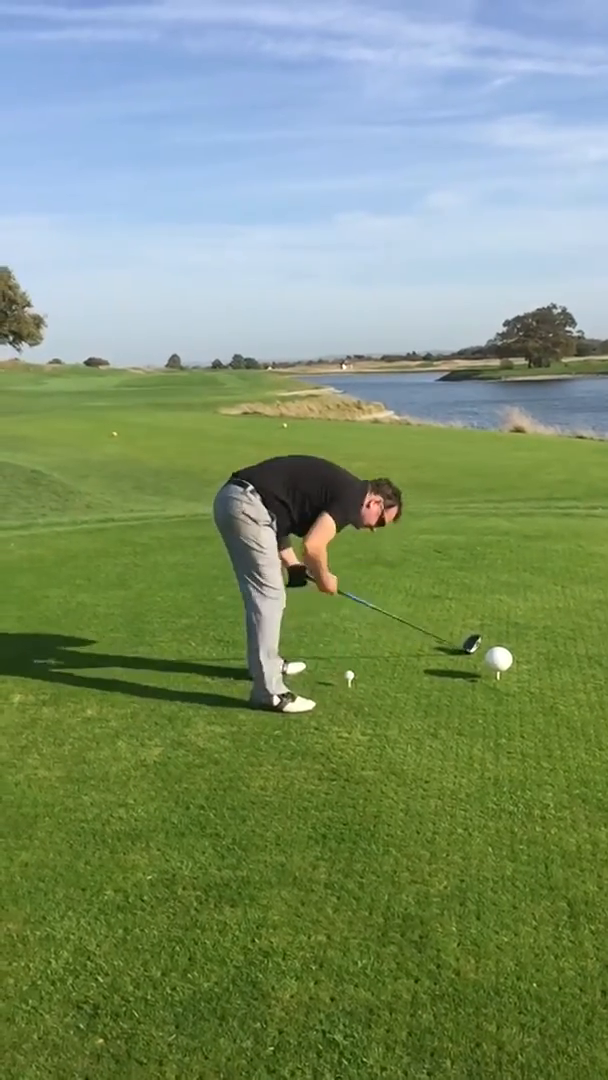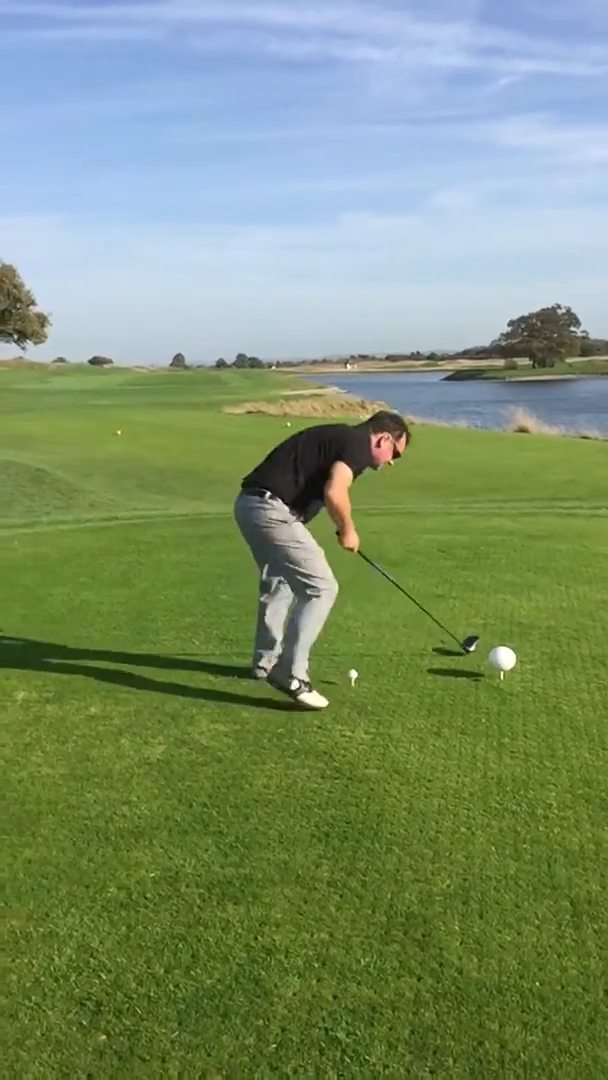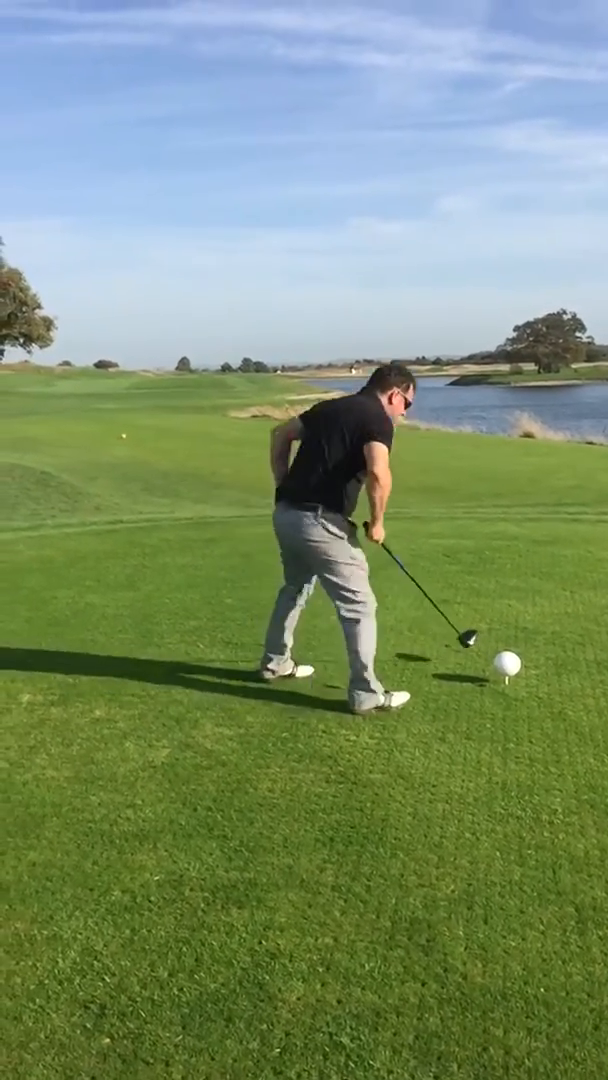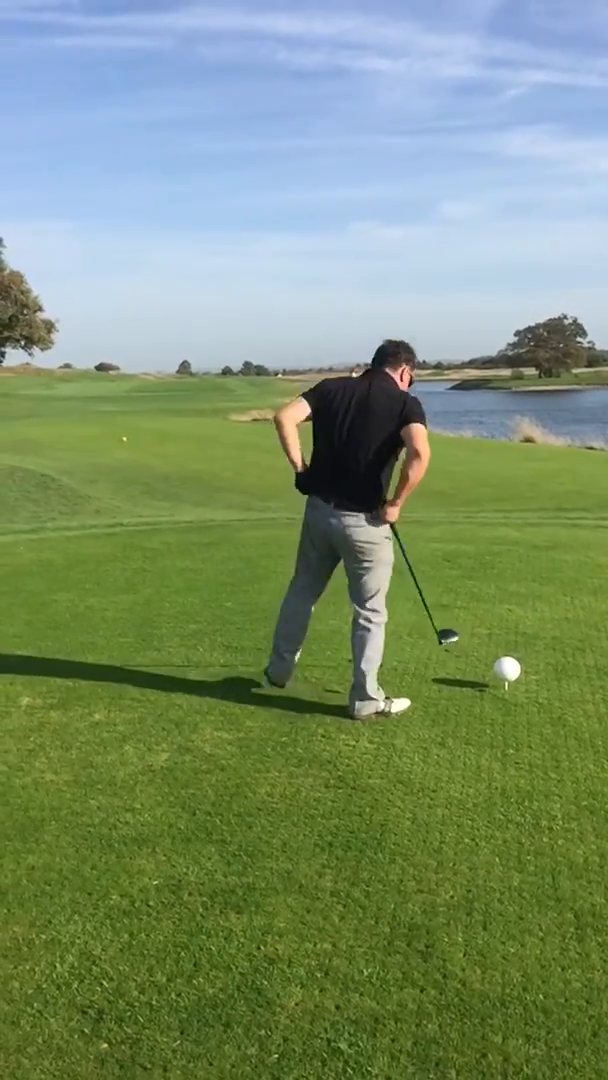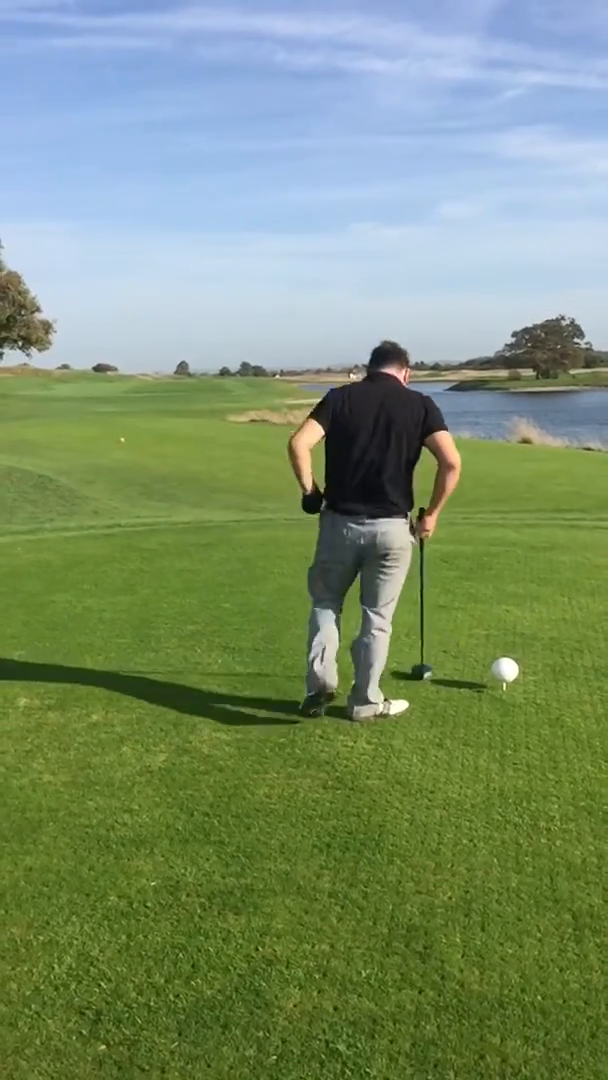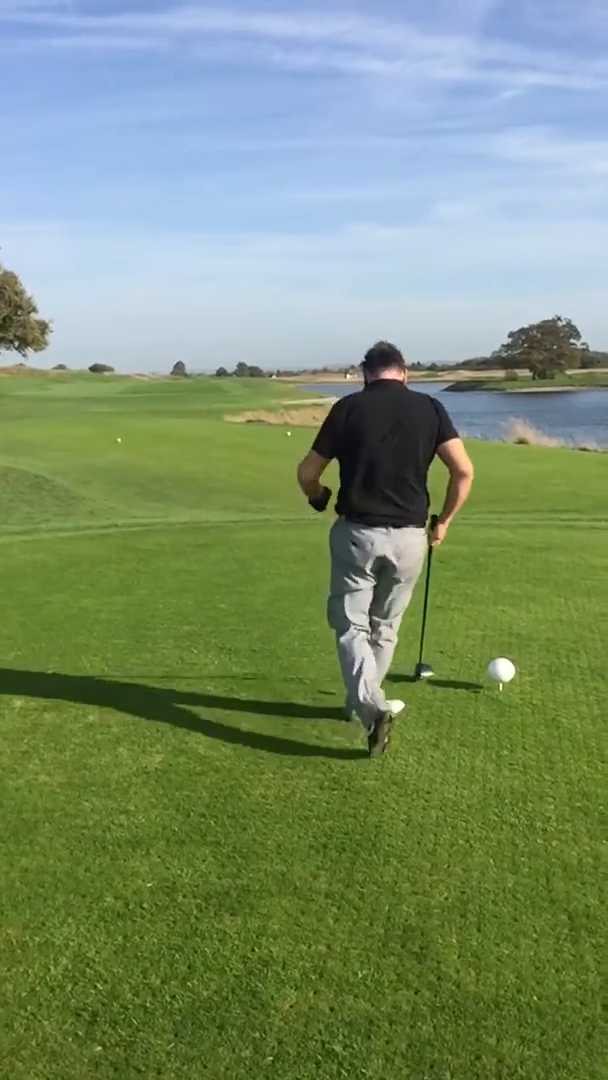
dt=0.2s
person 1, frame 1
left shoulder: (343, 487)
right shoulder: (350, 498)
right elbow: (313, 545)
left wrist: (291, 564)
right wrist: (324, 577)
left hip: (231, 498)
right hip: (246, 504)
left knee: (262, 589)
right knee: (269, 594)
left ankle: (264, 663)
right ankle: (268, 691)
person 1, frame 2
left shoulder: (337, 437)
right shoulder: (357, 444)
right elbow: (334, 492)
left wrist: (295, 519)
right wrist: (347, 531)
left hip: (250, 504)
right hip: (271, 510)
left knee: (277, 584)
right knee: (321, 587)
left ankle: (266, 659)
right ankle: (290, 674)
person 1, frame 3
left shoulder: (328, 407)
right shoulder: (376, 418)
left elbow: (279, 433)
right elbow: (378, 473)
left wrist: (282, 482)
right wrist: (377, 521)
left hip: (286, 514)
right hip: (321, 520)
left knee: (296, 588)
right knee: (359, 604)
left ankle: (275, 661)
right ankle: (366, 692)
person 1, frame 4
left shoulder: (331, 389)
right shoulder: (405, 402)
left elbow: (285, 417)
right elbow: (420, 453)
left wrist: (300, 468)
right wrist: (396, 502)
left hip: (320, 509)
right hip: (364, 519)
left knee: (303, 588)
right knee: (370, 612)
left ankle: (279, 668)
right ankle: (366, 699)
person 1, frame 5
left shoulder: (339, 398)
right shoulder: (421, 405)
left elbow: (298, 443)
right elbow: (451, 462)
left wrist: (309, 490)
right wrist: (432, 513)
left hip: (340, 521)
right hip: (392, 526)
left knee: (325, 603)
right knee: (377, 618)
left ankle: (320, 678)
right ankle: (365, 701)
person 1, frame 6
left shoulder: (348, 407)
right shoulder: (430, 408)
left elbow: (307, 472)
right elbow: (463, 471)
left wrist: (318, 496)
right wrist: (444, 520)
left hip: (356, 533)
right hip: (408, 536)
left knee: (350, 627)
right knee: (385, 626)
left ankle: (368, 706)
right ankle: (370, 705)
